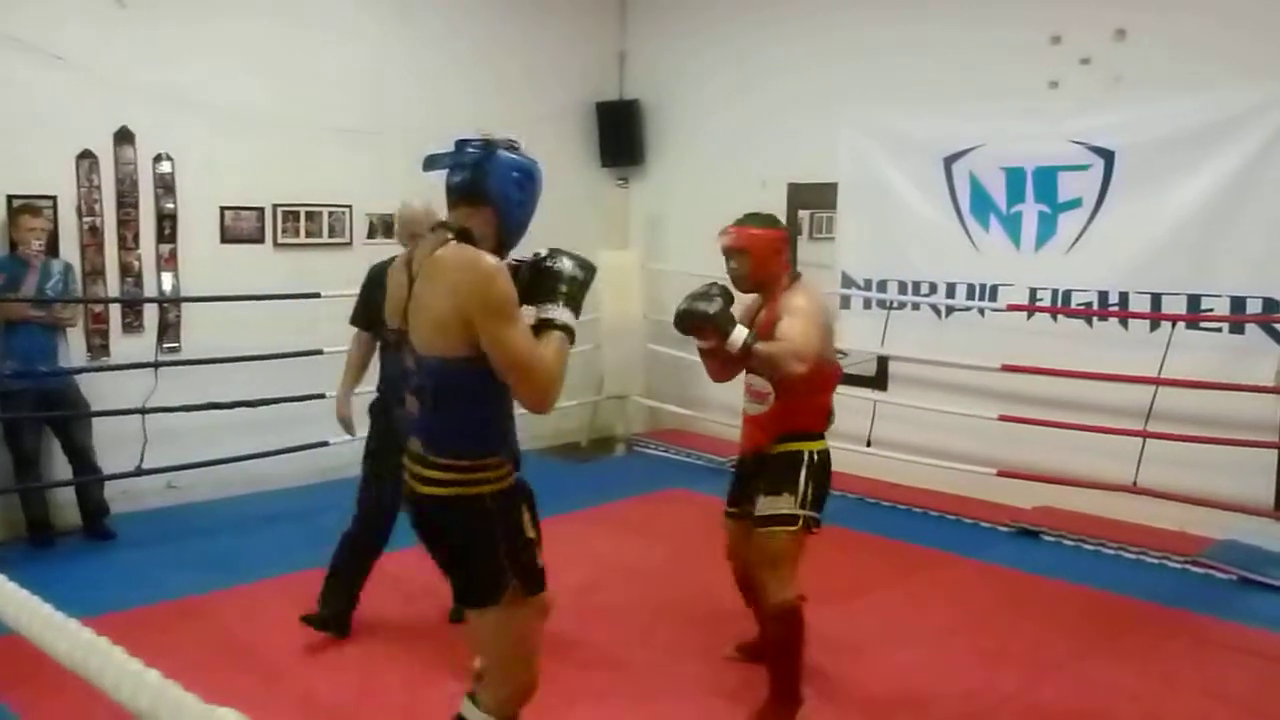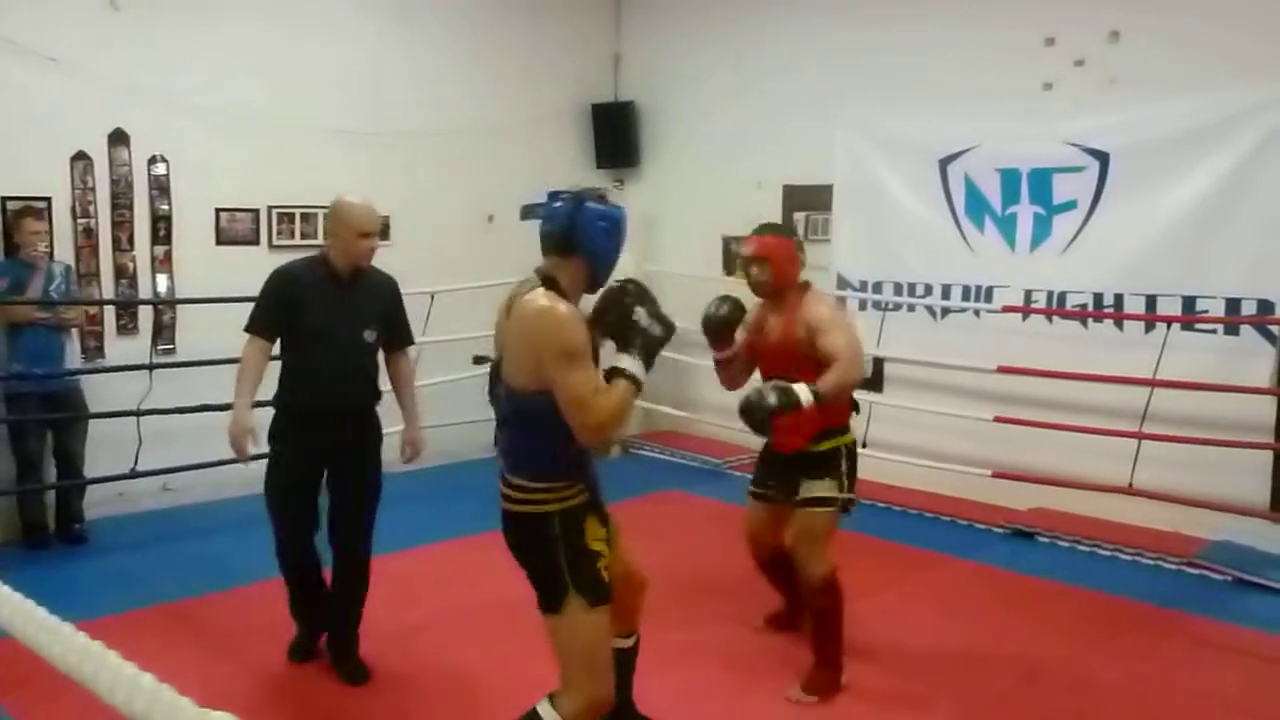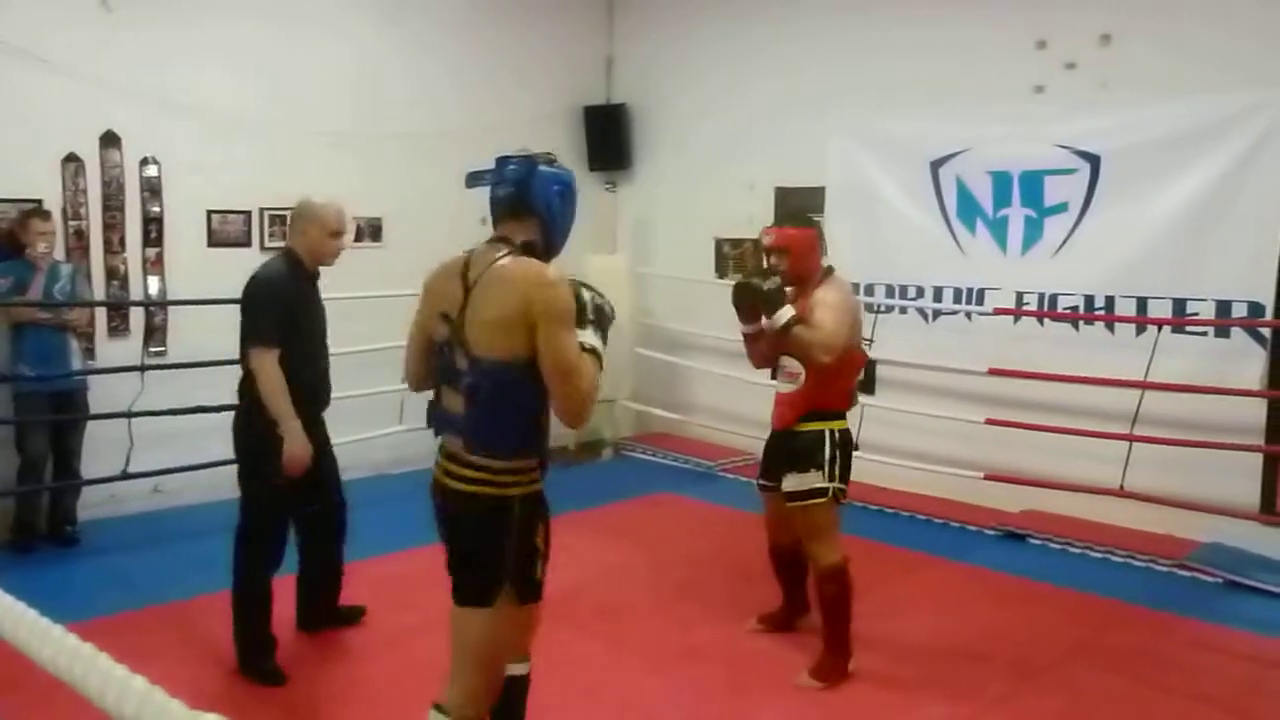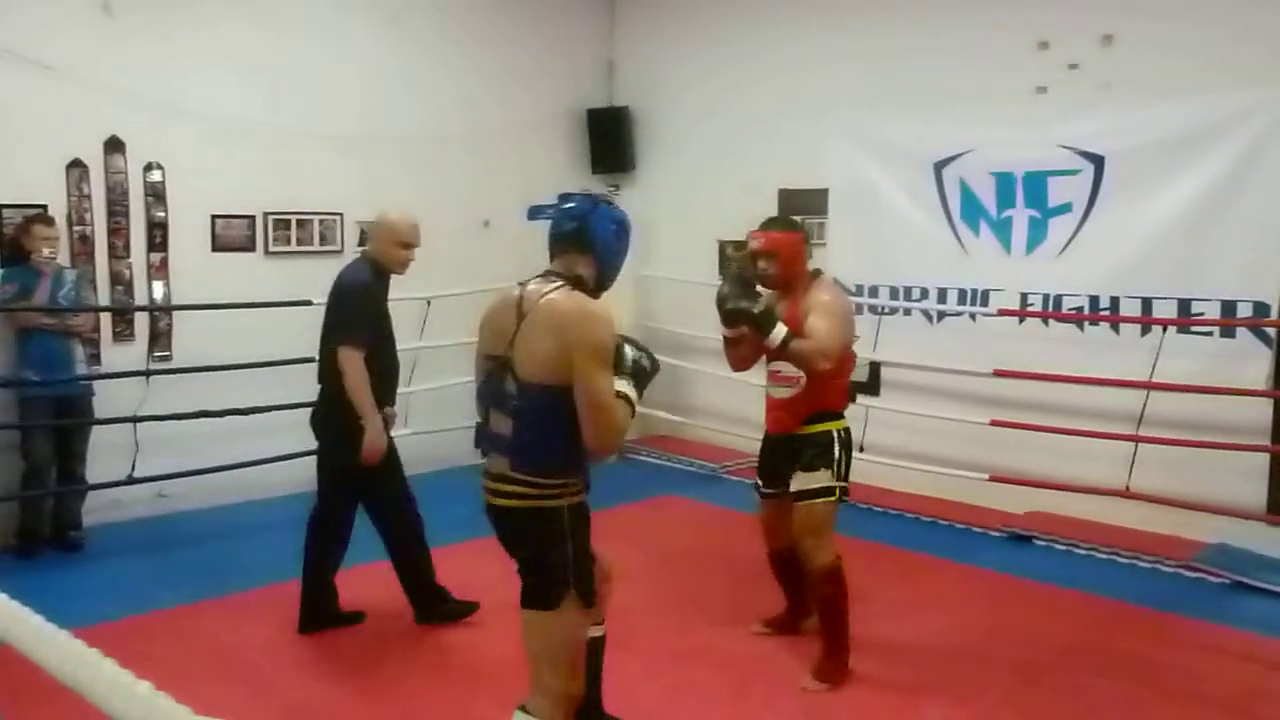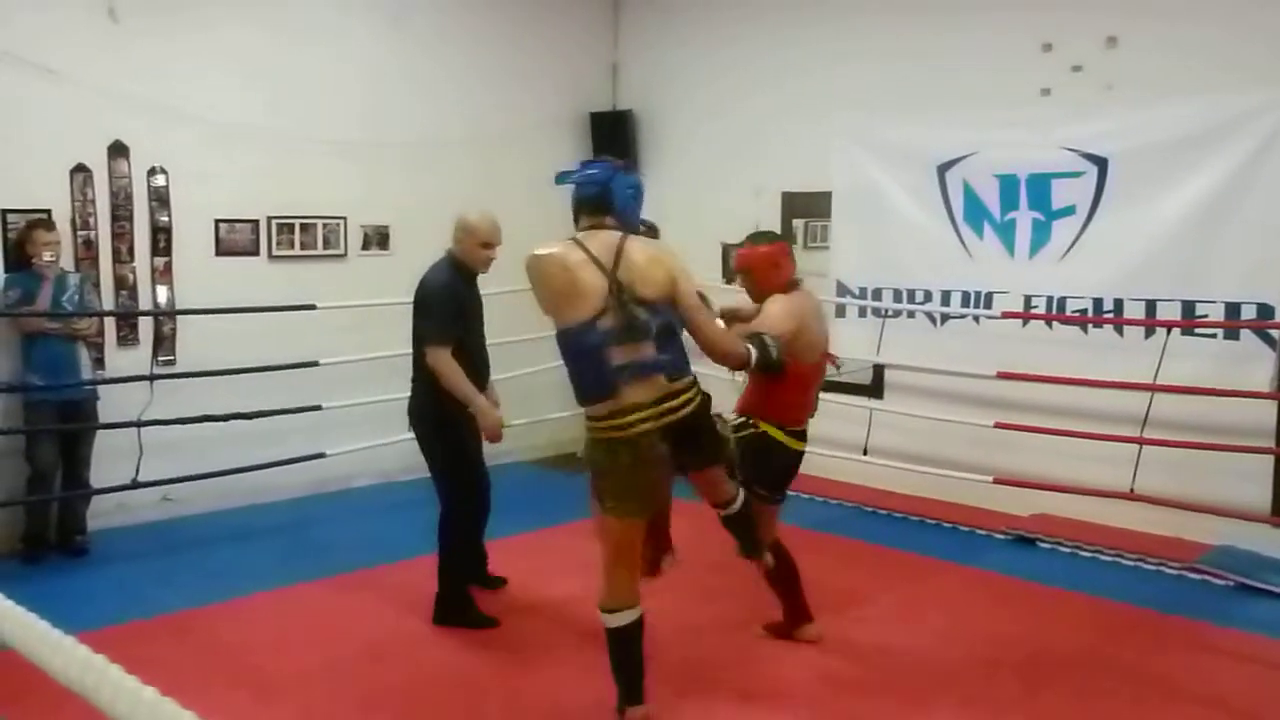
dt=0.7s
person 1, frame 1
left shoulder: (407, 269)
right shoulder: (481, 271)
right elbow: (538, 392)
right wrist: (560, 305)
left hip: (427, 482)
right hip: (475, 494)
left knee: (527, 610)
person 1, frame 2
left shoulder: (523, 302)
right shoulder: (552, 316)
right elbow: (594, 428)
left wrist: (600, 322)
right wrist: (634, 354)
left hip: (531, 494)
right hip: (552, 511)
left knee: (627, 586)
person 1, frame 3
left shoulder: (445, 277)
right shoulder: (542, 284)
left elbow: (418, 375)
right elbow: (575, 408)
right wrist: (591, 331)
left hip: (454, 480)
right hip: (502, 494)
left knee: (515, 630)
person 1, frame 4
left shoulder: (501, 307)
right shoulder: (585, 318)
right elbow: (601, 439)
right wrist: (628, 379)
left hip: (502, 493)
right hip: (548, 504)
left knee: (594, 584)
person 1, frame 5
left shoulder: (545, 262)
right shoulder: (656, 256)
right elbow: (718, 346)
right wrist: (758, 350)
left hip: (617, 433)
right hip: (681, 410)
left knee: (621, 571)
right knee: (717, 485)
right ankle: (755, 549)
person 2, frame 1
left shoulder: (801, 304)
right shoulder: (757, 306)
left elbow: (794, 363)
right elbow: (721, 373)
left wrist: (731, 332)
right wrist: (707, 331)
left hip: (795, 457)
right hip: (757, 452)
left knee: (773, 577)
right knee: (742, 558)
right ankle: (771, 638)
person 2, frame 2
left shoulder: (819, 310)
right shoulder: (756, 314)
left elbow: (851, 367)
right elbow: (732, 380)
left wrist: (798, 397)
right wrist: (720, 345)
left hip: (824, 450)
right hip: (780, 447)
left knee: (808, 555)
right knee: (761, 538)
left ankle: (827, 668)
right ankle: (796, 606)
person 2, frame 3
left shoulder: (833, 296)
right shoulder: (793, 296)
left elbow: (823, 352)
right elbow: (763, 359)
left wrist: (778, 312)
right wrist: (752, 318)
left hip: (820, 435)
right hip: (786, 430)
left knee: (820, 542)
right knee: (778, 528)
left ankle: (837, 654)
right ankle: (793, 607)
person 2, frame 4
left shoulder: (825, 298)
right shoulder: (772, 300)
left elbow: (823, 359)
right elbow: (740, 361)
left wrist: (770, 328)
right wrist: (733, 319)
left hip: (820, 435)
right hip: (779, 434)
left knee: (815, 545)
right knee: (776, 531)
left ankle: (836, 655)
right ankle: (798, 610)
person 2, frame 5
left shoulder: (784, 309)
right shoulder: (801, 305)
right wrist: (726, 318)
left hip: (759, 436)
right hip: (784, 438)
right knee: (760, 533)
right ankle: (798, 619)
person 3, frame 1
right shoulder: (382, 276)
right elbow: (364, 337)
right wrist: (345, 394)
right hip: (393, 408)
right knee: (372, 509)
right ankle: (337, 604)
person 3, frame 2
left shoulder: (382, 288)
right shoulder: (290, 281)
left elbow: (397, 355)
right elbow: (257, 347)
left wrist: (412, 419)
right wrist: (242, 410)
left hip: (358, 429)
right hip: (296, 429)
left knee: (353, 542)
right knee: (292, 534)
left ankle: (344, 645)
right ankle: (310, 624)
person 3, frame 3
left shoulder: (306, 279)
right shoulder: (270, 283)
right elbow: (263, 361)
right wrist: (290, 432)
left hip: (306, 425)
right hip: (271, 433)
left knee: (328, 518)
right knee: (263, 540)
left ankle: (318, 609)
right ankle: (253, 649)
person 3, frame 4
left shoulder: (362, 278)
right shoulder: (360, 285)
right elbow: (349, 359)
left wrist: (379, 409)
right wrist: (372, 423)
left hip: (337, 414)
right hip: (350, 419)
left knee: (333, 511)
right knee: (396, 511)
left ankle: (317, 607)
right ankle: (429, 600)
person 3, frame 5
left shoulder: (463, 278)
right shoulder: (440, 286)
right elbow: (437, 357)
left wrist: (487, 392)
right wrist: (482, 407)
left hip: (454, 408)
right hip: (440, 411)
left knee: (474, 492)
right knee: (462, 500)
left ankle: (472, 569)
right ankle: (452, 604)
person 4, frame 1
left shoulder: (62, 268)
left elbow: (72, 316)
left wrist: (30, 313)
right wrist: (32, 269)
left hip: (57, 374)
left knee: (82, 448)
left ankle: (95, 517)
right ankle: (38, 525)
person 4, frame 2
left shoulder: (63, 271)
left elbow: (76, 317)
left wrist: (35, 315)
right wrist: (38, 271)
left hip: (64, 379)
left knee: (72, 456)
right knee: (29, 459)
left ankle: (71, 522)
right ankle: (35, 528)
person 4, frame 3
left shoulder: (70, 271)
left elbow: (82, 318)
left wrist: (39, 315)
right wrist: (39, 270)
left hip: (70, 378)
right hip: (30, 380)
left knee: (69, 457)
right knee: (33, 457)
left ankle: (63, 523)
person 4, frame 4
left shoulder: (73, 278)
left elbow: (87, 323)
left wrist: (44, 320)
right wrist: (44, 277)
left hip: (74, 383)
right hip: (35, 386)
left knee: (73, 462)
right knee: (38, 462)
left ankle: (67, 527)
right ankle: (30, 533)
person 4, frame 5
left shoulder: (78, 281)
left elbow: (92, 326)
left wrist: (49, 325)
right wrist: (47, 280)
left hip: (79, 387)
right hip: (40, 390)
left knee: (78, 466)
right knee: (43, 467)
left ankle: (72, 532)
right ankle: (35, 538)
